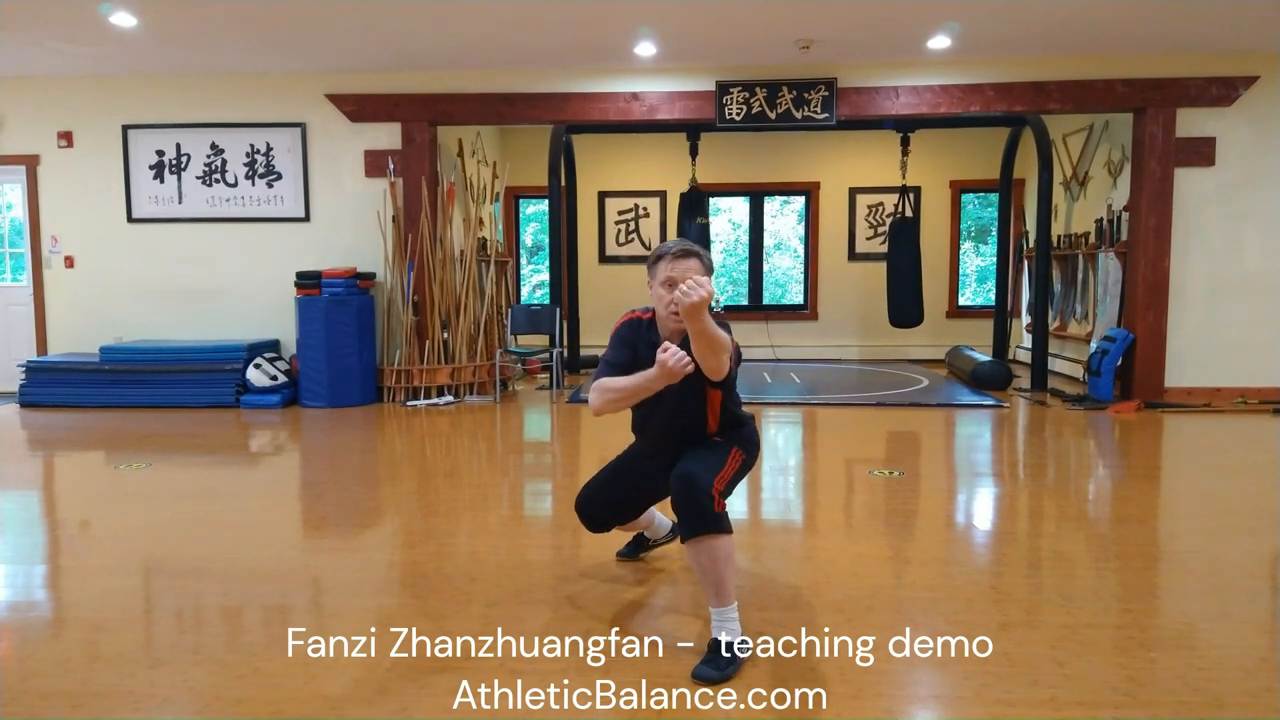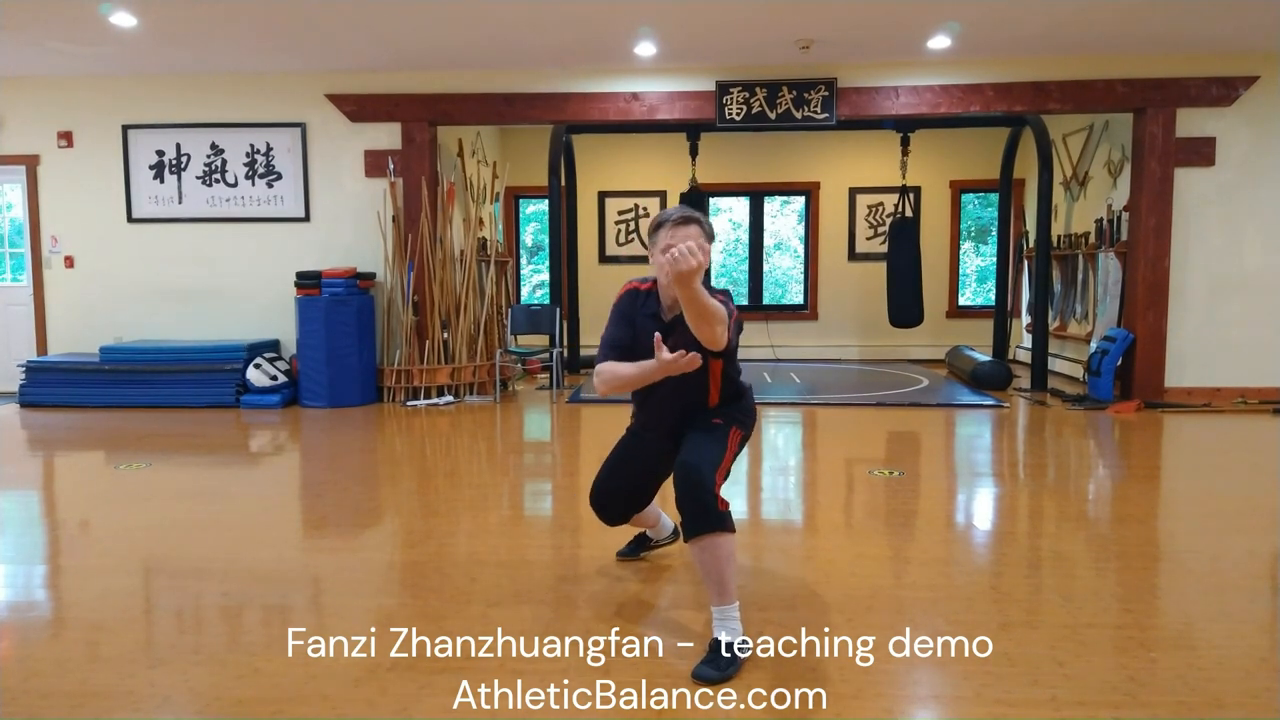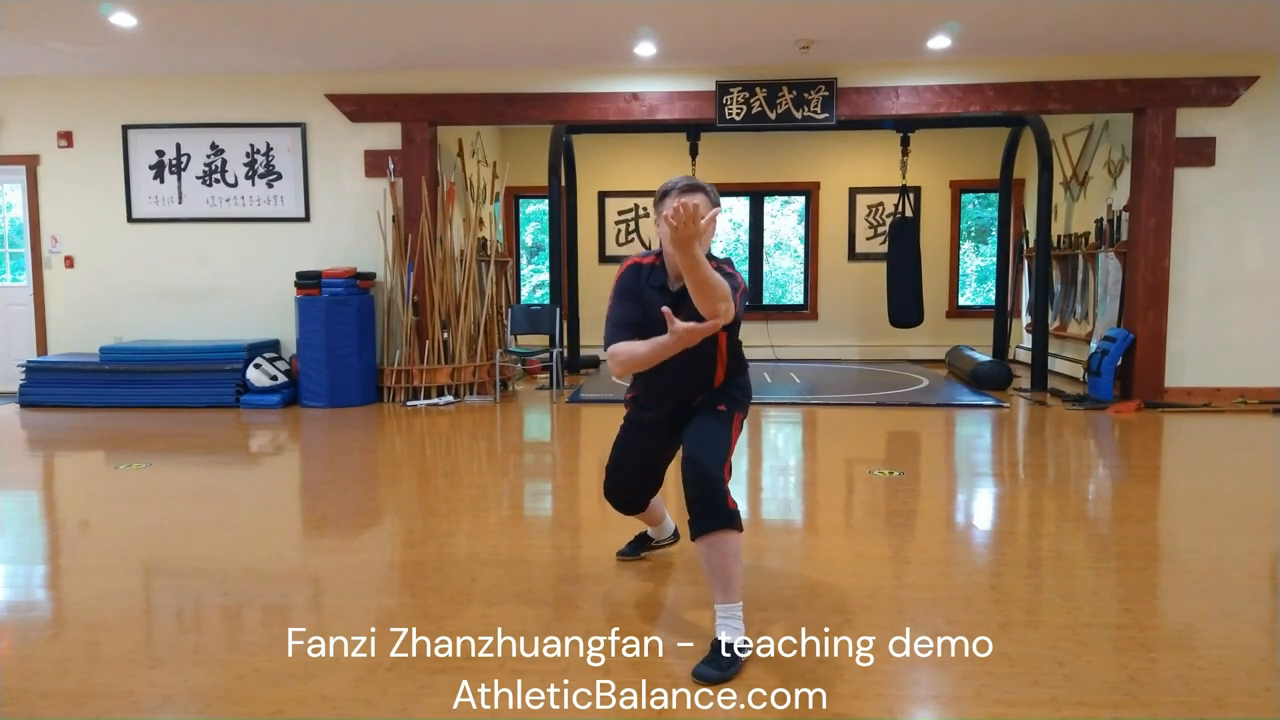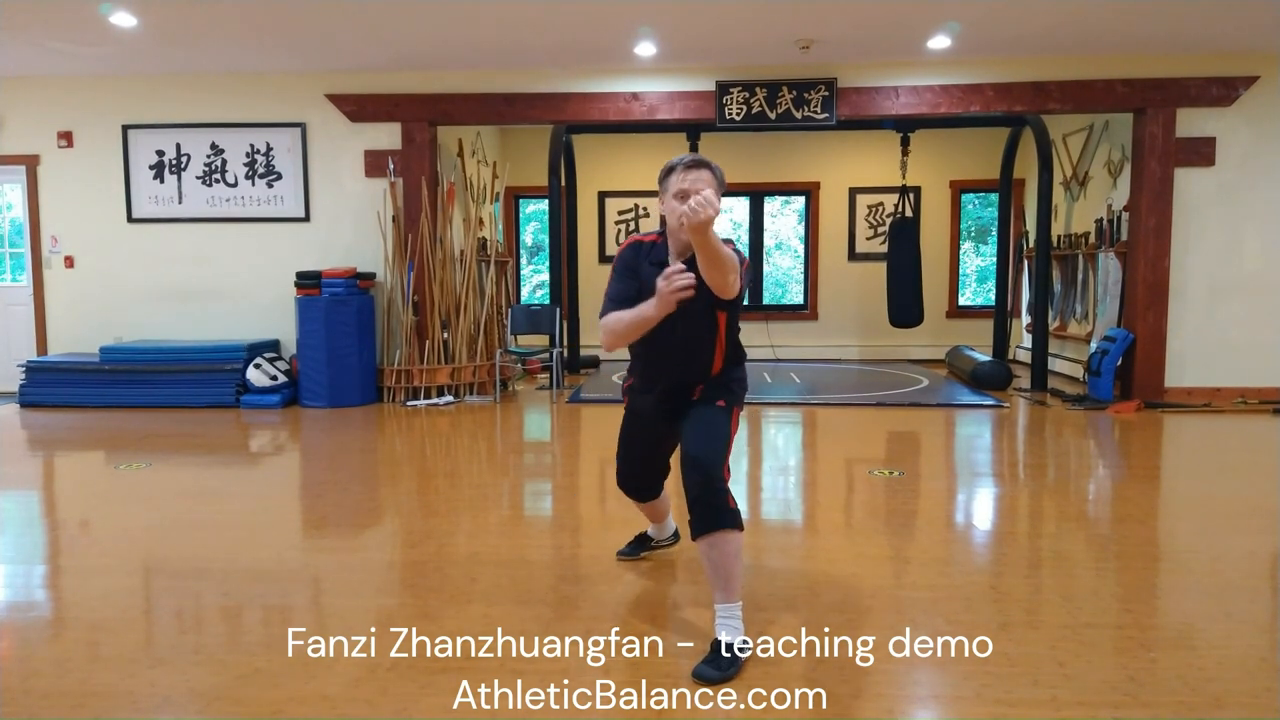
dt=0.3s
person 1, frame 1
left shoulder: (714, 336)
right shoulder: (631, 329)
left elbow: (717, 360)
right elbow: (598, 400)
left wrist: (697, 318)
right wrist: (659, 375)
left hip: (721, 442)
right hip: (657, 447)
left knee: (693, 488)
right knee: (592, 509)
left ankle: (728, 634)
right ankle: (658, 529)
person 1, frame 2
left shoulder: (718, 305)
right shoulder: (632, 299)
left elbow: (713, 334)
right elbow: (603, 379)
left wrist: (688, 283)
right wrist: (658, 367)
left hip: (719, 415)
right hip: (656, 420)
left knee: (695, 483)
right knee: (607, 501)
left ankle: (729, 633)
right ankle: (661, 531)
person 1, frame 3
left shoulder: (725, 276)
right shoulder: (634, 274)
left elbow: (718, 309)
right elbow: (617, 360)
left wrist: (690, 251)
right wrist: (673, 340)
left hip: (715, 398)
right hip: (652, 402)
left knee: (704, 480)
right knee: (621, 490)
left ankle: (730, 633)
right ankle: (662, 531)
person 1, frame 4
left shoulder: (728, 256)
right shoulder: (636, 254)
left elbow: (726, 284)
right elbow: (608, 336)
left wrist: (702, 231)
right wrist: (659, 302)
left hip: (712, 391)
right hip: (649, 391)
left knee: (706, 485)
right knee: (636, 480)
left ankle: (731, 635)
right ankle: (662, 533)
